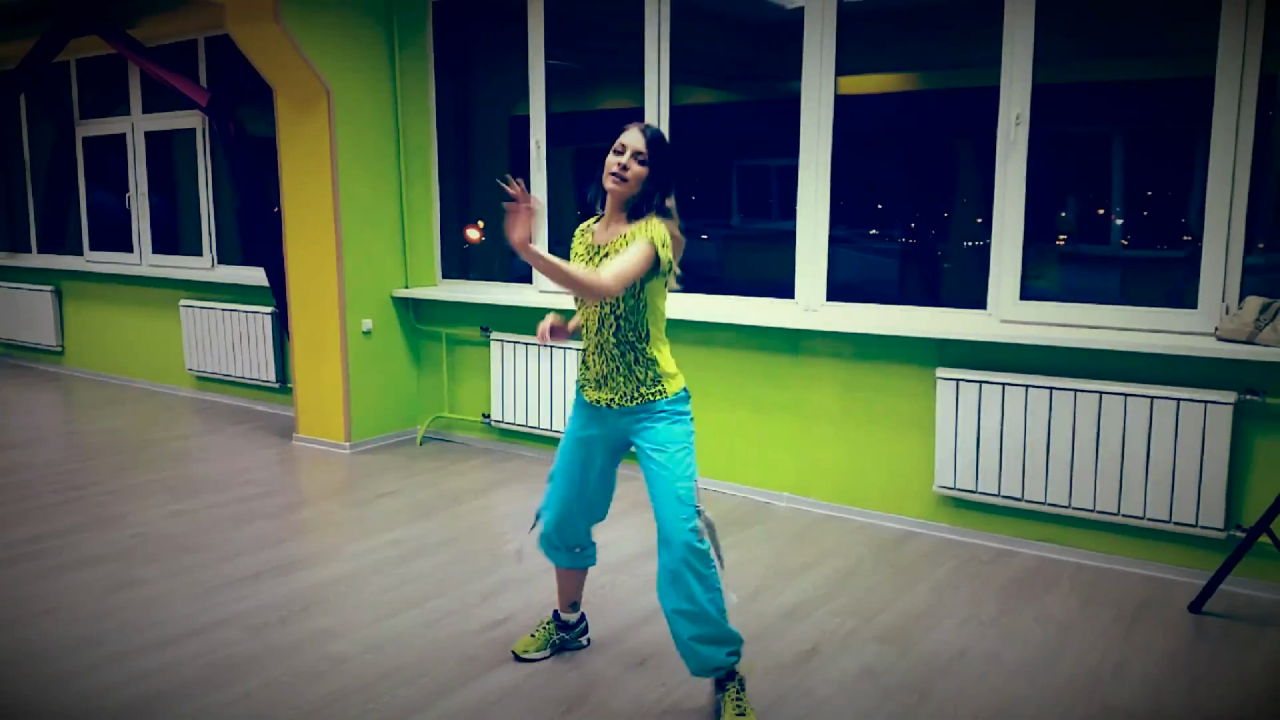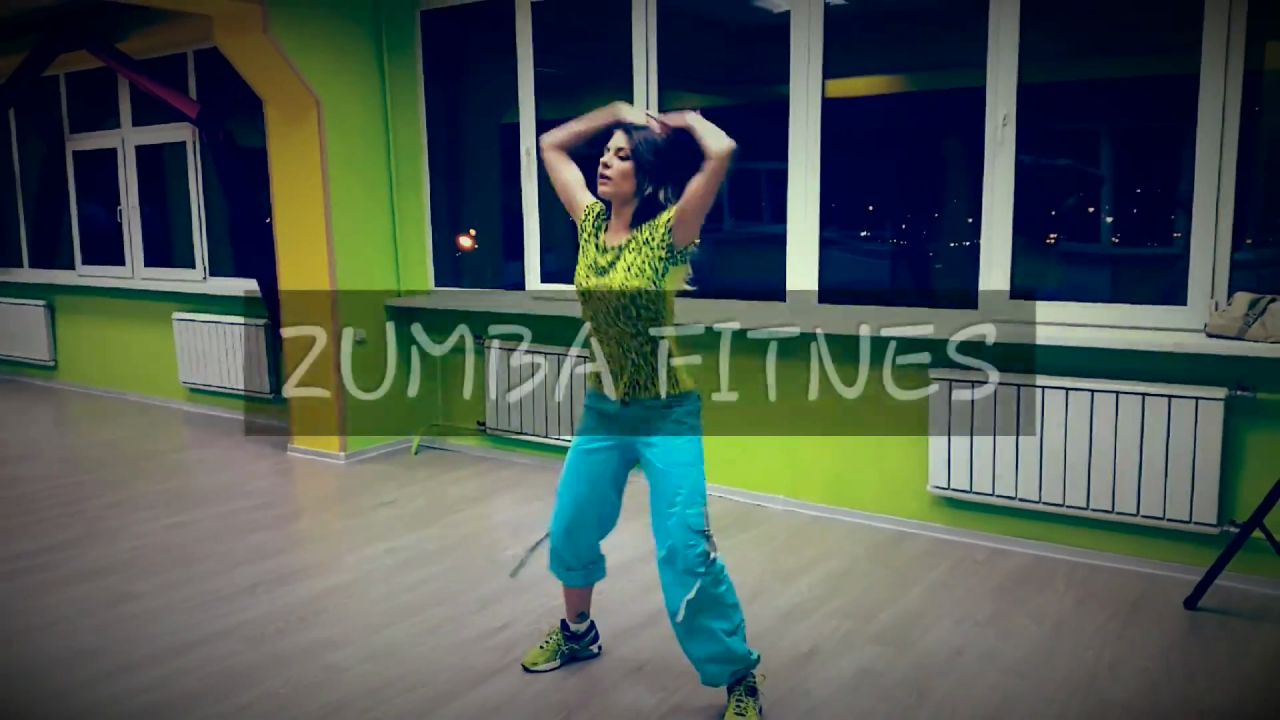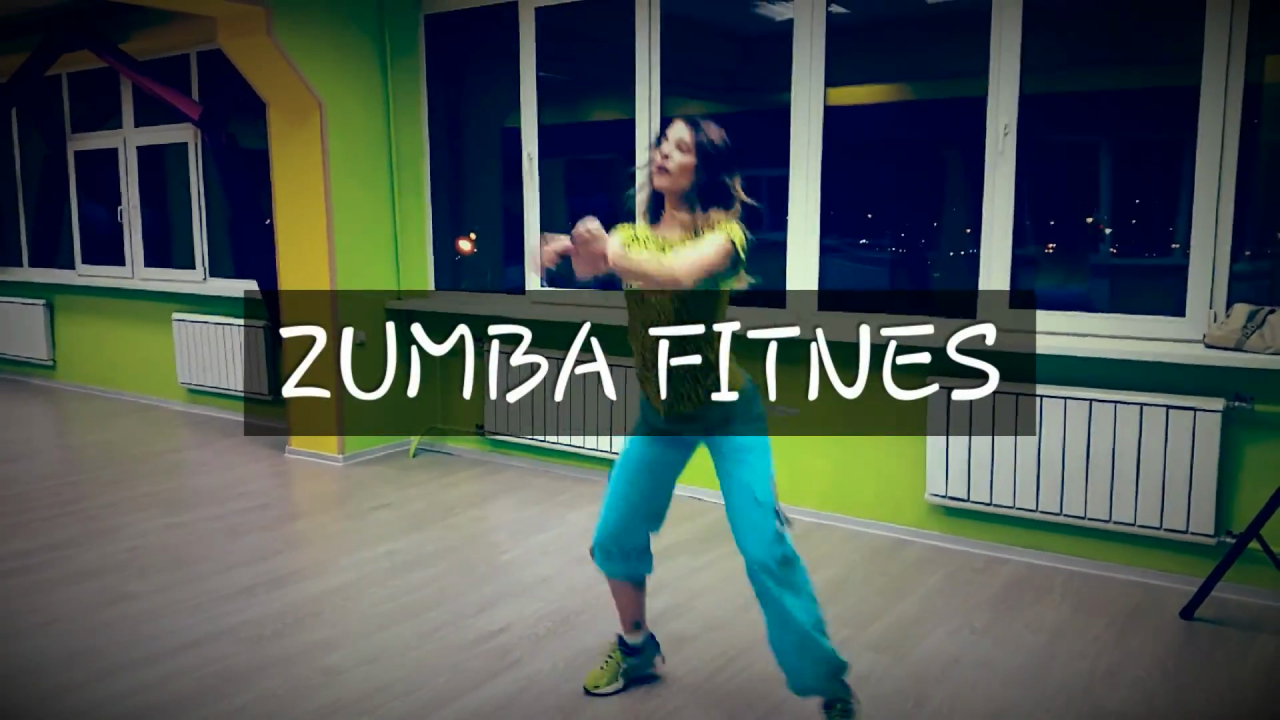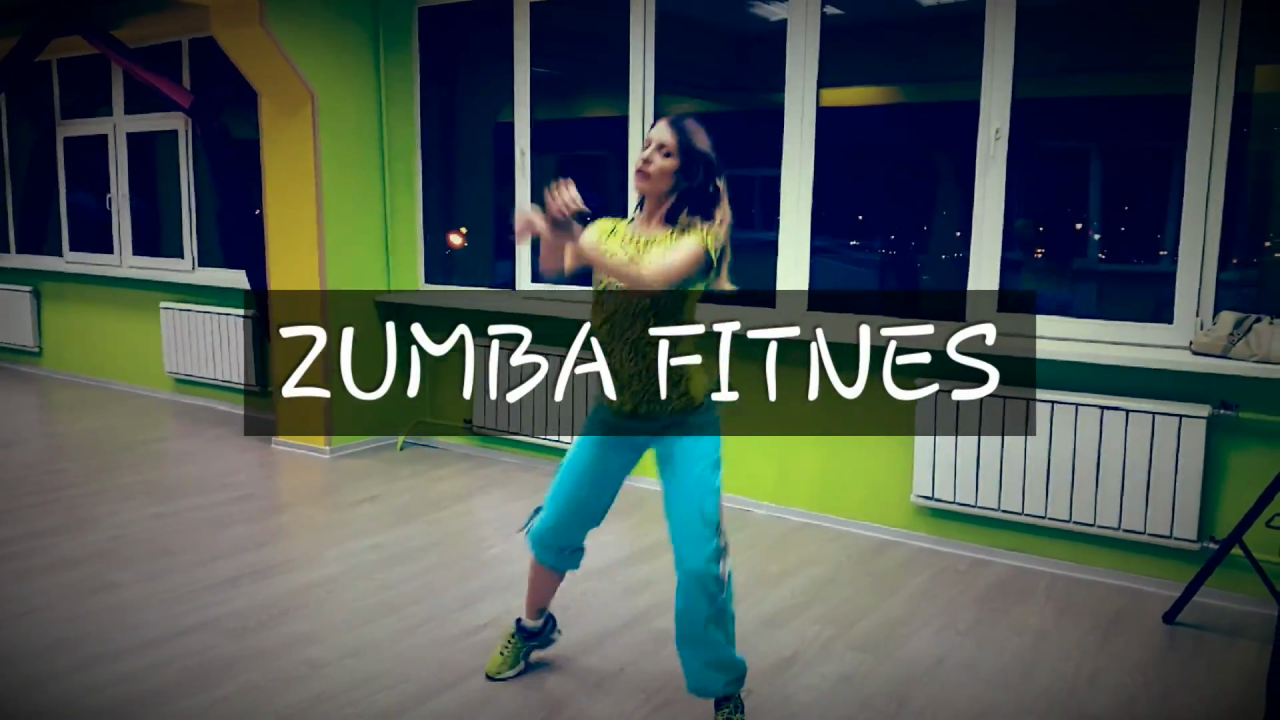
dt=1s
person 1, frame 1
left shoulder: (653, 231)
right shoulder: (585, 233)
left elbow: (603, 285)
left wrist: (531, 251)
right wrist: (562, 324)
left hip: (658, 409)
right hip: (592, 407)
left knee: (682, 536)
right knee: (563, 518)
right ankle: (569, 621)
person 1, frame 2
left shoulder: (668, 231)
right shoulder: (591, 222)
left elbow: (722, 153)
right elbow: (550, 146)
left wrist: (685, 119)
right wrist: (616, 114)
left hip: (667, 415)
right hip: (603, 409)
left knee: (684, 547)
right knee: (569, 532)
right ankle: (578, 631)
person 1, frame 3
left shoulder: (723, 232)
right shoulder: (632, 236)
left elbow: (676, 276)
right elbow: (588, 263)
left wrist: (608, 253)
right wrist: (574, 247)
left hip: (727, 410)
right hip: (659, 409)
left knee: (765, 547)
right knee: (617, 531)
right ankle: (636, 646)
person 1, frame 4
left shoulder: (701, 234)
right shoulder: (607, 230)
left elbow: (649, 278)
right elbow: (554, 265)
left wrist: (571, 236)
right wrist: (551, 230)
left hip: (684, 413)
right hip: (614, 407)
left knee: (700, 555)
right knee: (557, 524)
right ankle: (533, 626)
